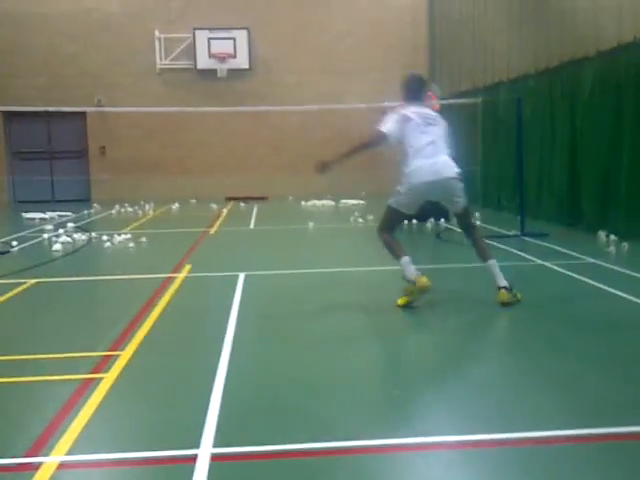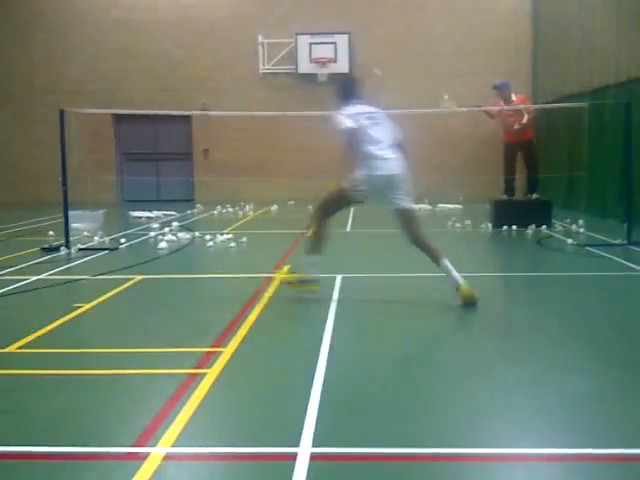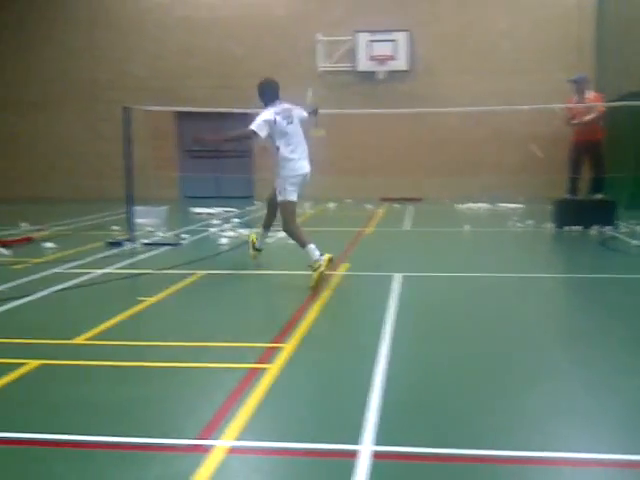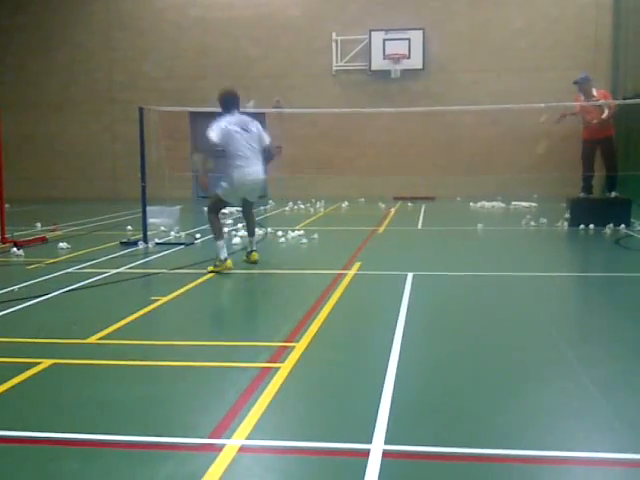
dt=0.5s
person 1, frame 1
left shoulder: (400, 115)
right shoulder: (438, 119)
left elbow: (377, 138)
left wrist: (336, 159)
left hip: (417, 178)
right hip: (448, 175)
left knee: (385, 230)
right knee: (470, 230)
left ankle: (414, 278)
right ankle: (502, 287)
person 1, frame 2
left shoulder: (345, 114)
right shoulder: (377, 113)
left elbow: (353, 135)
right elbow: (399, 145)
left wrist: (354, 166)
left hip: (372, 173)
right hip: (396, 173)
left knee: (320, 213)
right knee: (415, 235)
left ankle: (309, 274)
right ankle: (460, 284)
person 1, frame 3
left shoulder: (268, 116)
right shoulder: (293, 110)
left elbow: (249, 133)
right elbow: (309, 115)
left wrist: (215, 139)
right wrist: (312, 112)
left hip: (290, 171)
right hip: (301, 168)
left knee: (289, 224)
right knee: (272, 202)
left ankle: (318, 259)
right ankle: (258, 243)
person 1, frame 4
left shoulder: (220, 124)
right shoulder: (252, 123)
left elbow: (214, 148)
right elbow: (269, 152)
left wrist: (203, 174)
left hip: (238, 178)
right hip: (258, 177)
left knee: (213, 210)
right knee: (248, 208)
left ankle: (223, 258)
right ankle: (252, 250)
person 2, frame 1
left shoulder: (431, 98)
right shoulder: (410, 100)
left elbow: (435, 112)
right elbow: (405, 116)
left hip: (430, 135)
right hip: (415, 136)
right knee: (413, 164)
right ankle: (411, 190)
person 2, frame 2
left shoulder: (522, 99)
right shoulder: (499, 105)
left elbow: (530, 114)
right elbow: (493, 115)
left wrist: (521, 125)
right wrist: (483, 108)
left hip: (526, 138)
right hip: (510, 140)
left knee: (531, 166)
right knee: (508, 168)
left ankle: (532, 192)
right ankle: (508, 193)
person 2, frame 3
left shoulder: (596, 97)
right shoulder: (572, 101)
left elbow: (599, 114)
right elbow: (569, 120)
left wrist: (582, 121)
right wrist: (572, 122)
left hip: (594, 138)
right hip: (578, 139)
left knee: (597, 166)
right knee: (574, 166)
left ankle: (597, 192)
right ankle: (571, 193)
person 2, frame 4
left shoulder: (603, 94)
right shoulder: (580, 99)
left elbow: (612, 109)
right elbow: (576, 111)
left wrist: (604, 119)
right wrist: (566, 114)
left hip: (606, 134)
right hip: (588, 136)
left knee: (611, 163)
right knee: (587, 164)
left ankle: (612, 190)
right ankle: (586, 191)
